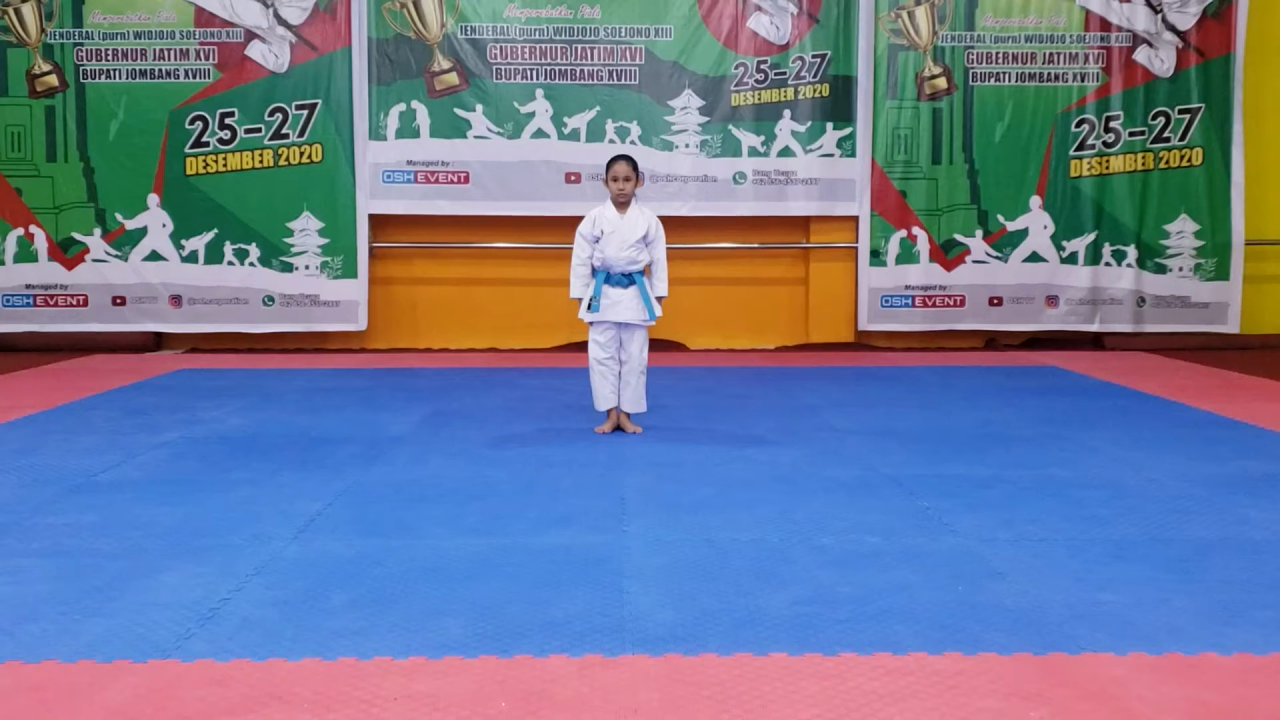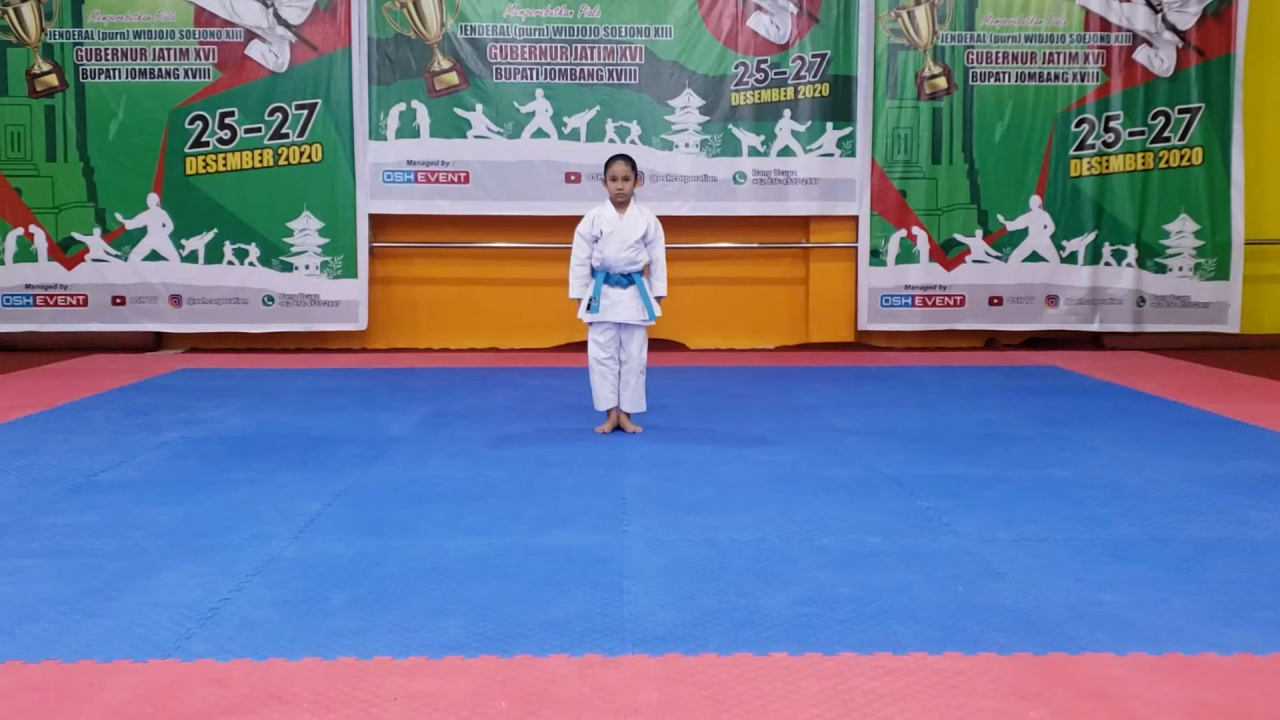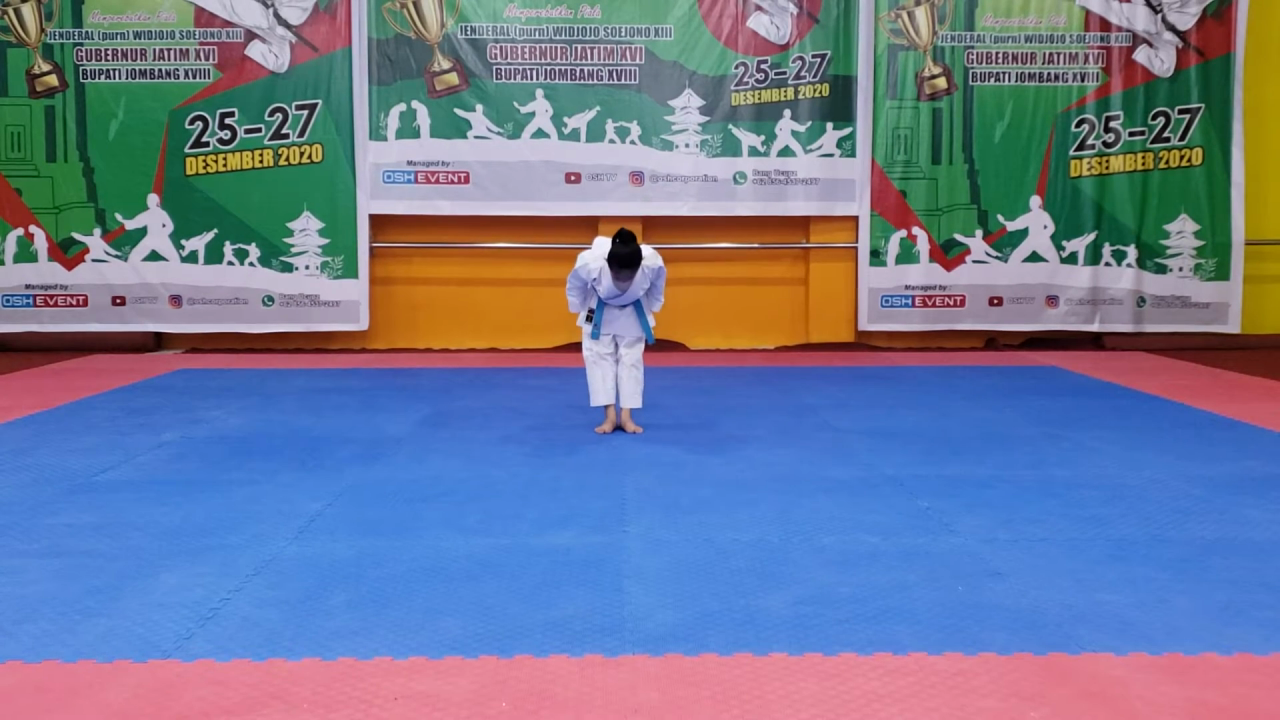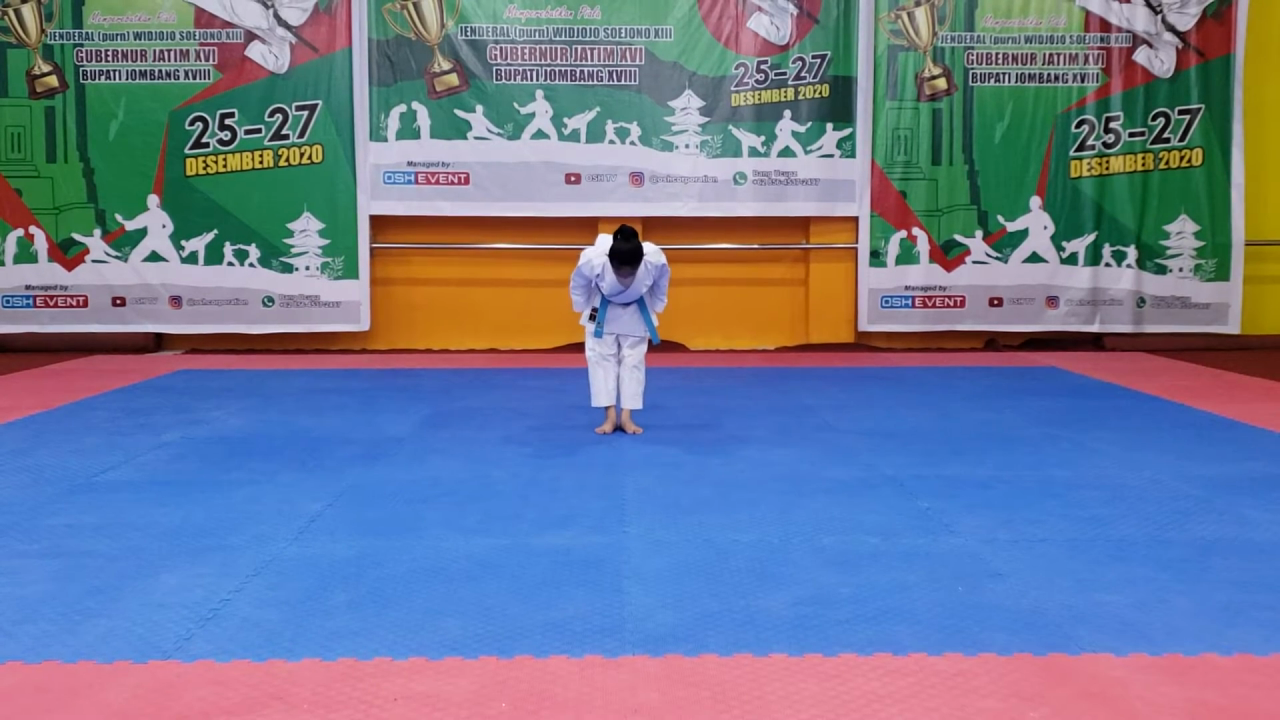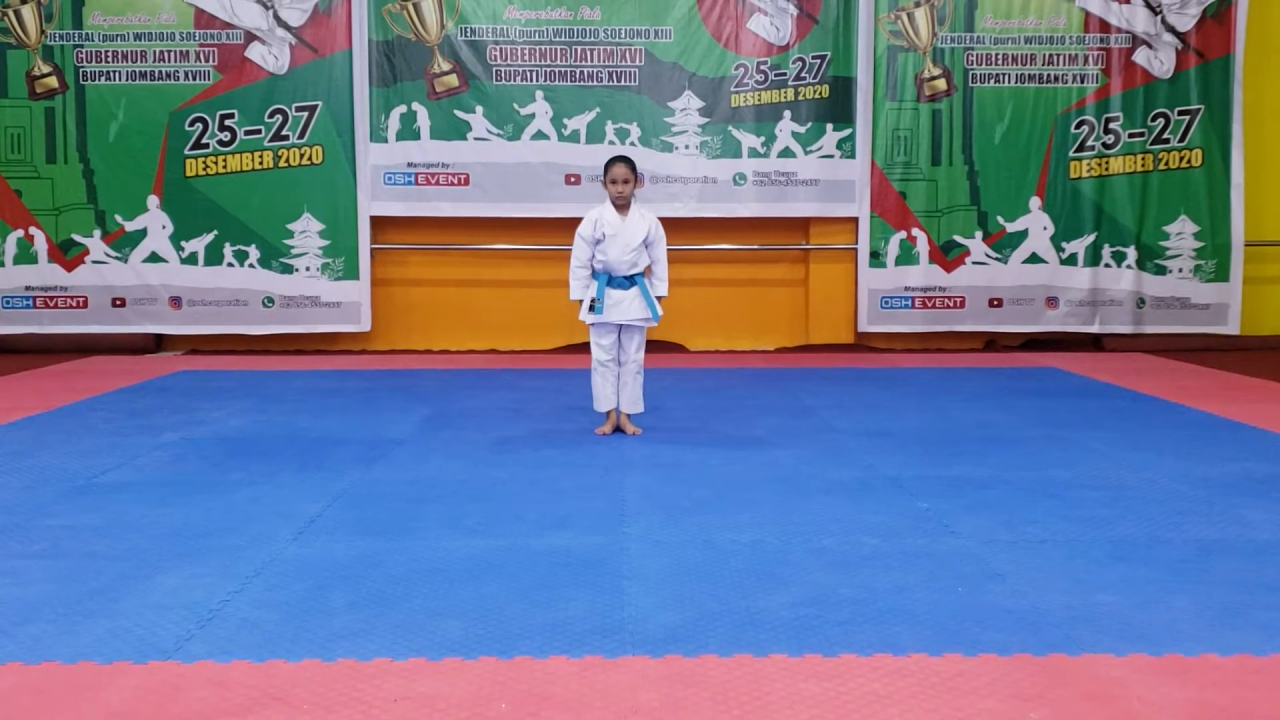
dt=0.7s
person 1, frame 1
left shoulder: (649, 220)
right shoulder: (593, 219)
left elbow: (658, 261)
right elbow: (581, 261)
left wrist: (657, 299)
right wrist: (583, 300)
left hip: (636, 295)
right hip: (602, 294)
left knee: (635, 357)
right knee: (602, 355)
left ankle: (626, 414)
right ankle: (610, 414)
person 1, frame 2
left shoulder: (648, 220)
right shoulder: (592, 219)
left elbow: (657, 261)
right elbow: (580, 261)
left wrist: (656, 299)
right wrist: (582, 301)
left hip: (635, 295)
right hip: (602, 294)
left knee: (634, 357)
right knee: (602, 355)
left ankle: (626, 415)
right ankle: (611, 414)
person 1, frame 3
left shoulder: (653, 263)
right shoulder: (589, 263)
left elbow: (657, 290)
right elbow: (574, 287)
left wrist: (648, 312)
right wrist: (584, 312)
left hip: (633, 312)
right hip: (600, 311)
left knee: (631, 358)
right knee: (599, 357)
left ankle: (627, 415)
right ankle: (610, 415)
person 1, frame 4
left shoulder: (655, 260)
right shoulder: (592, 261)
left elbow: (660, 287)
right elbow: (578, 285)
left wrist: (652, 311)
right wrist: (589, 312)
left hip: (636, 311)
right hip: (603, 310)
left knee: (633, 359)
right knee: (601, 357)
left ankle: (626, 415)
right ankle: (610, 415)
person 1, frame 5
left shoulder: (649, 221)
right shoulder: (593, 220)
left elbow: (659, 261)
right elbow: (580, 262)
left wrist: (657, 298)
right wrist: (583, 301)
left hip: (636, 296)
right hip: (603, 296)
left knee: (633, 359)
right knee: (604, 358)
left ankle: (626, 415)
right ankle: (610, 416)
